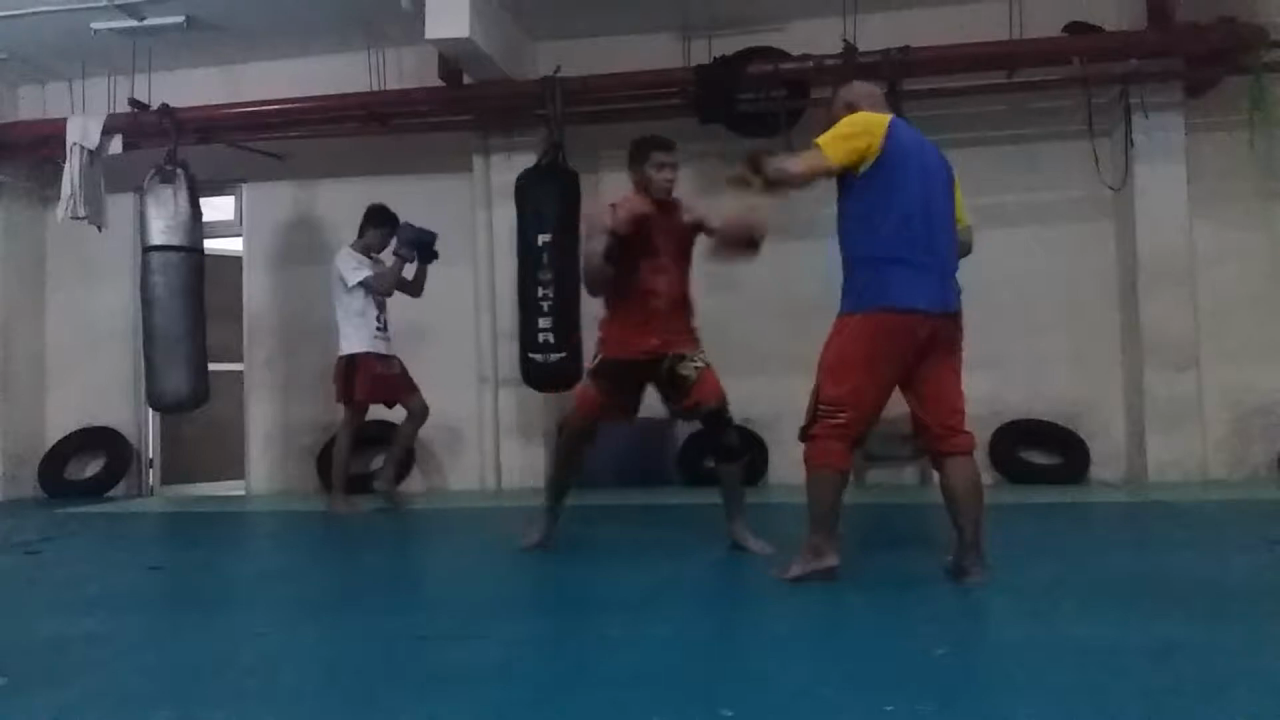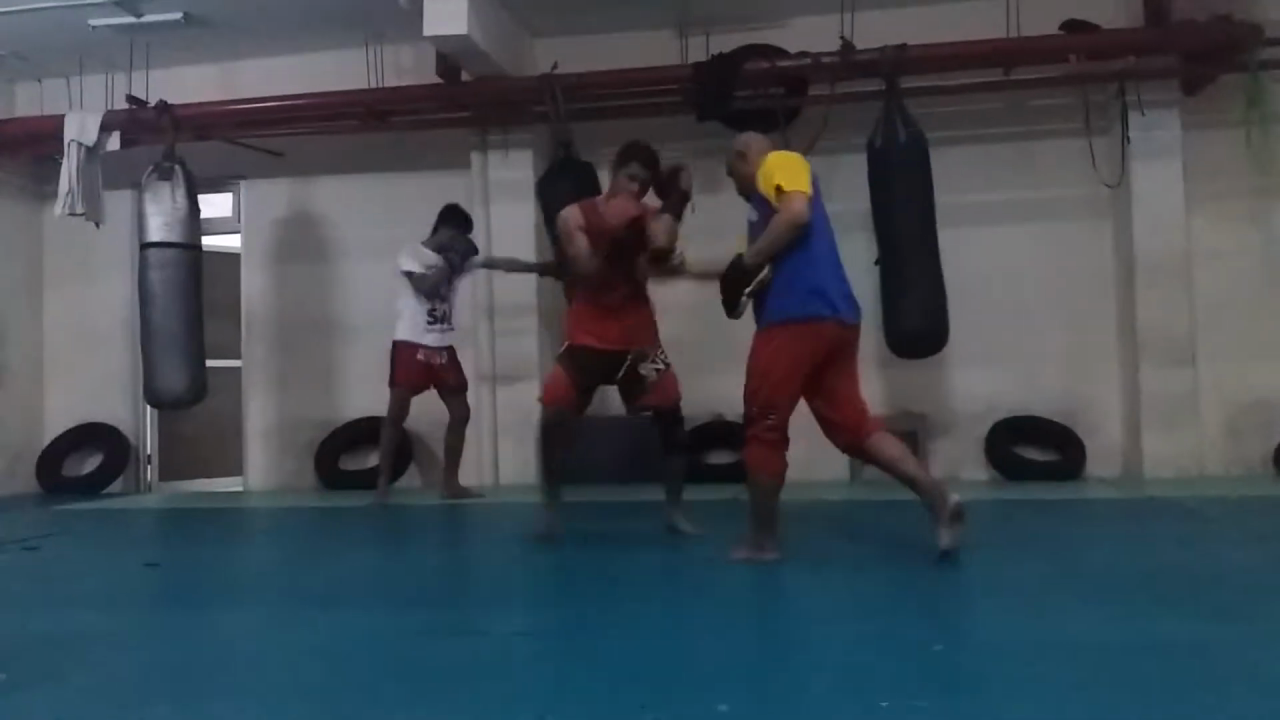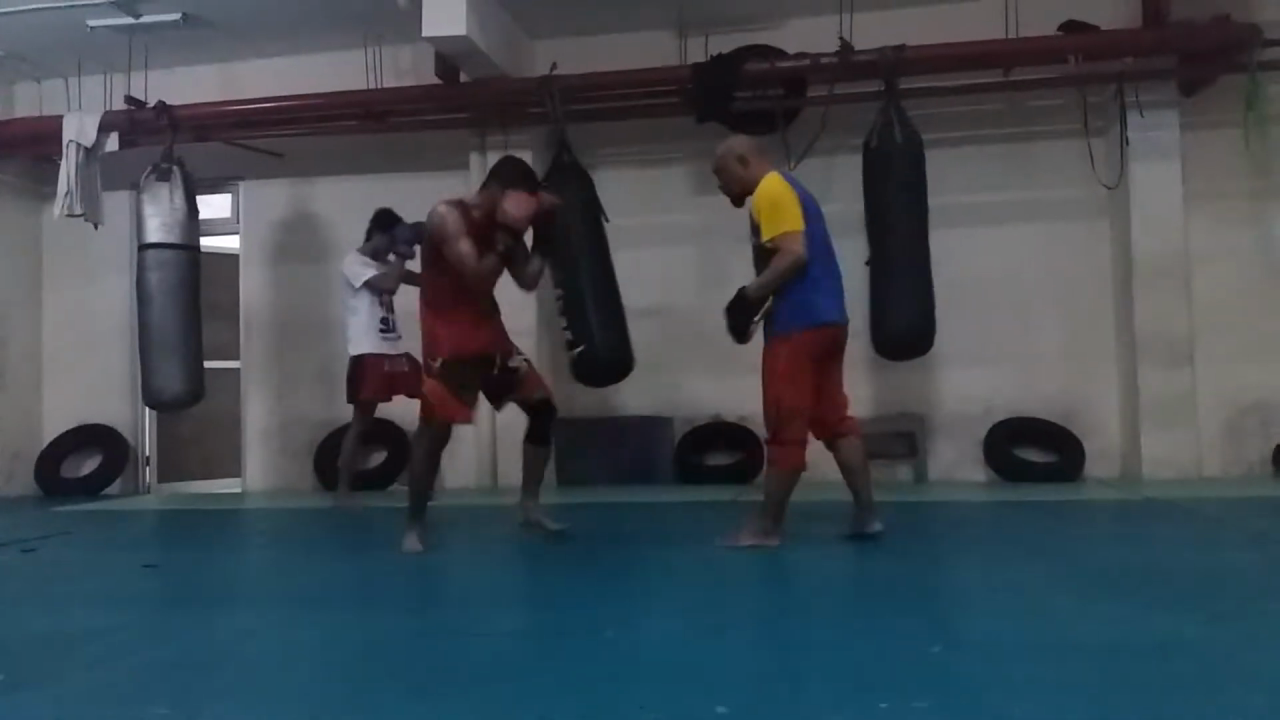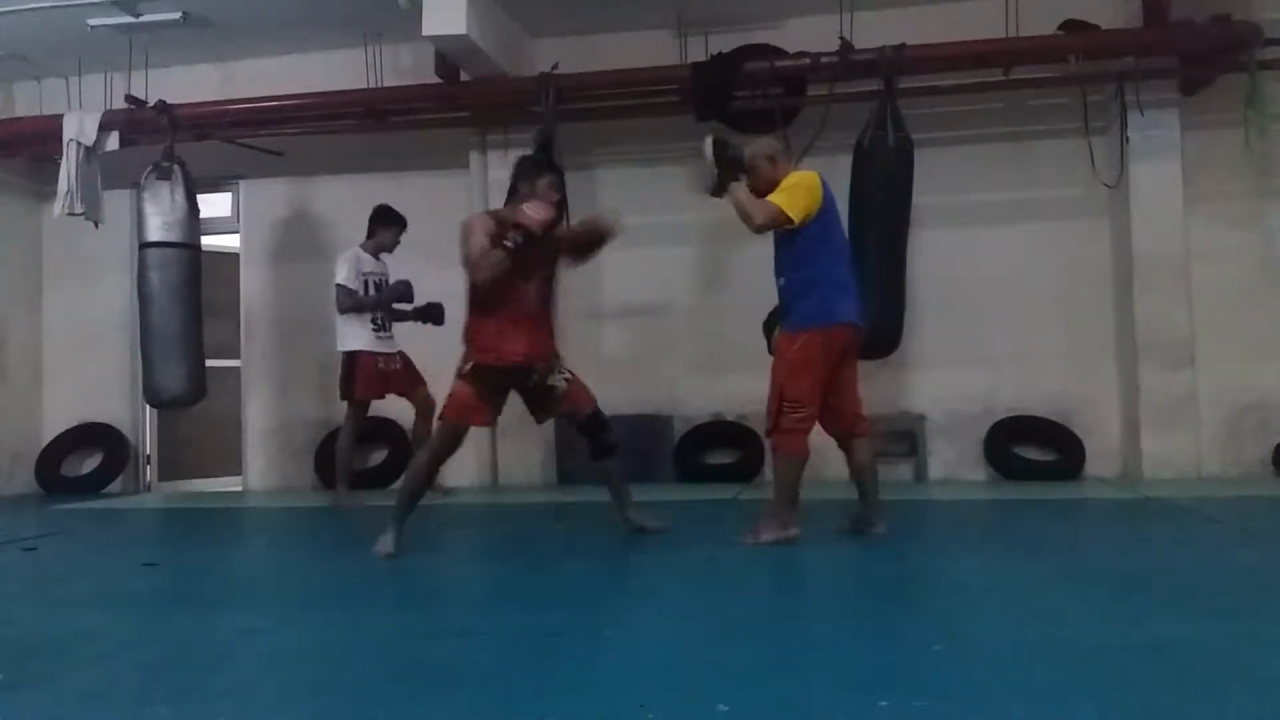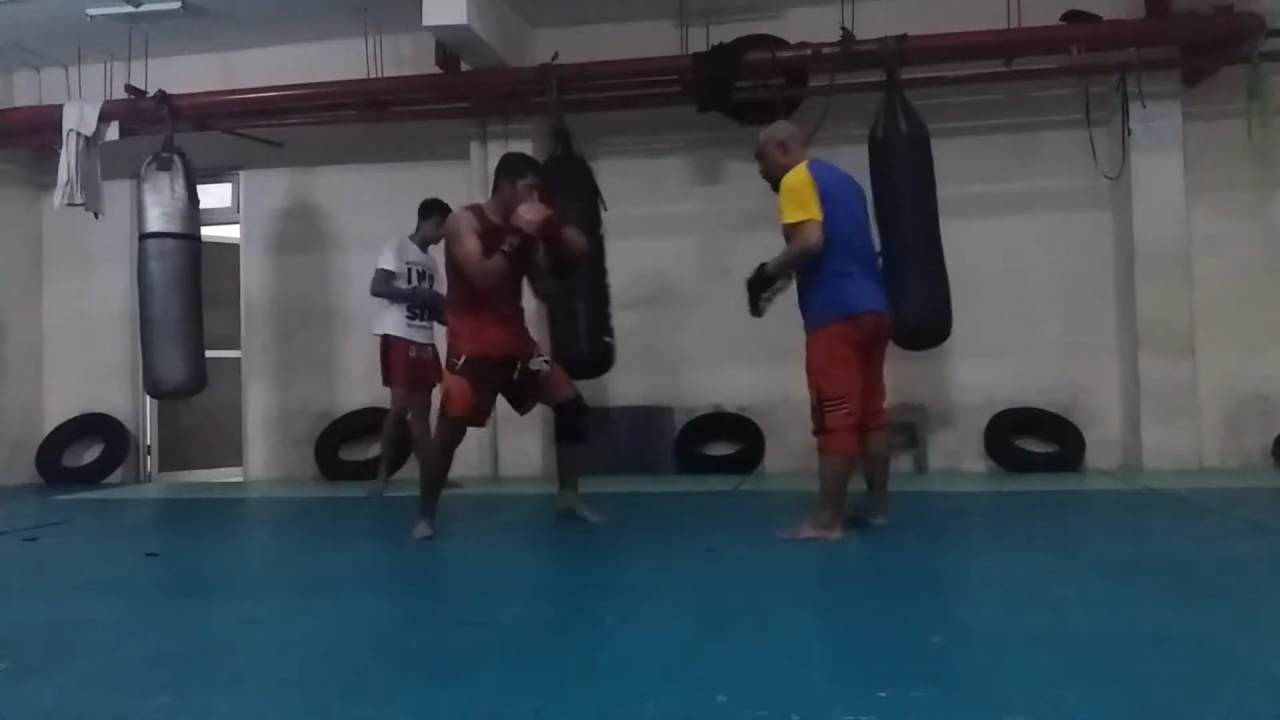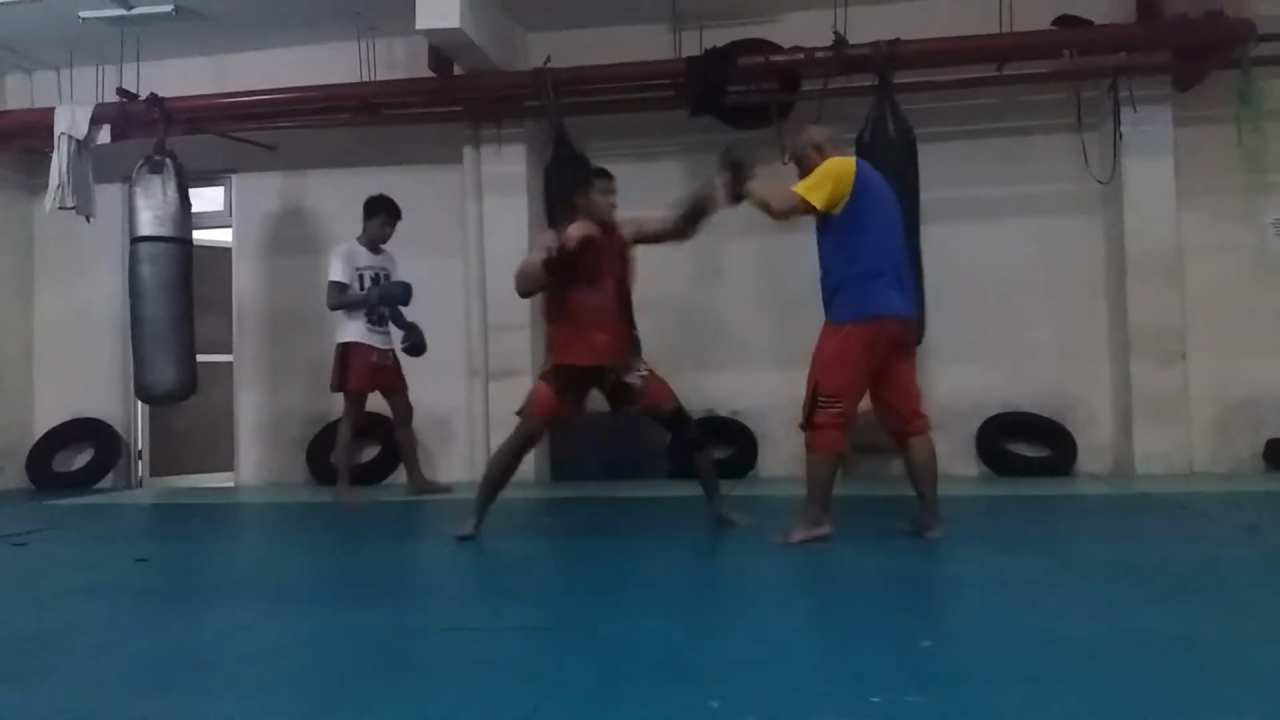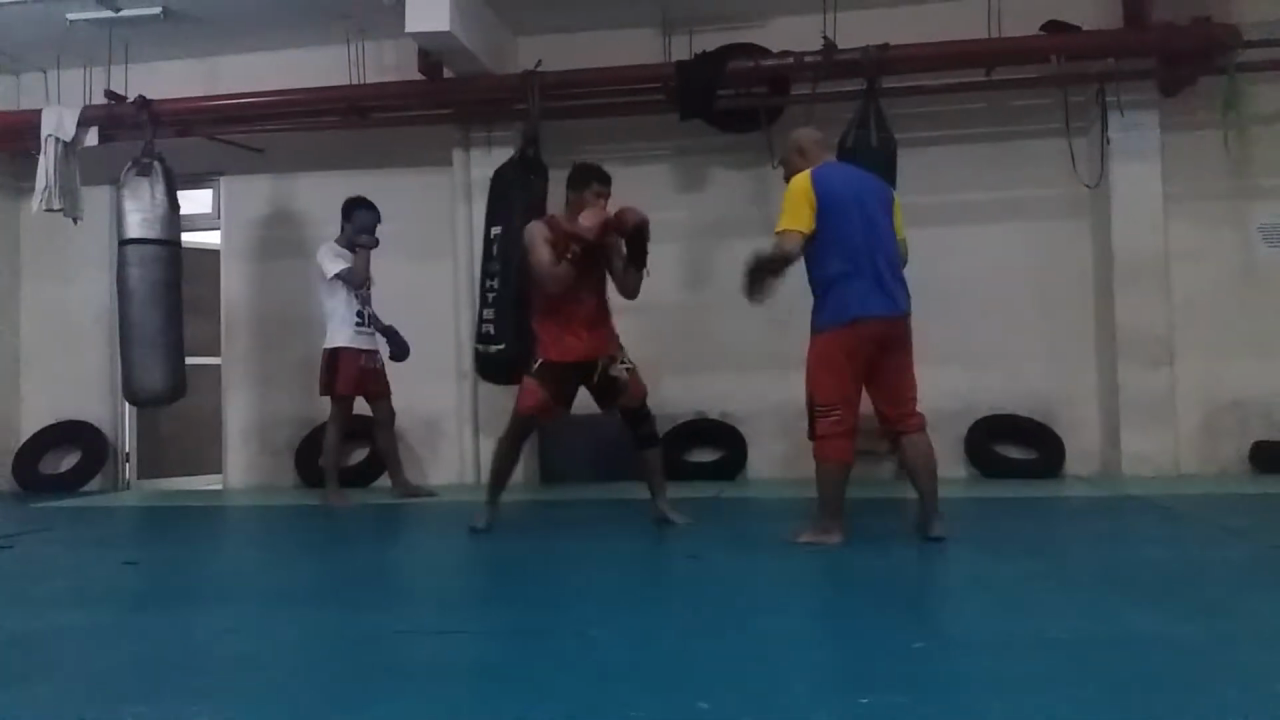
dt=0.7s
person 1, frame 1
left shoulder: (868, 128)
right shoulder: (935, 156)
left elbow: (797, 170)
right elbow: (963, 239)
left wrist: (760, 166)
left hip: (878, 306)
right hip: (941, 309)
left knee: (832, 428)
right knee: (949, 433)
left ankle: (821, 547)
right ankle: (970, 555)
person 1, frame 2
left shoulder: (779, 161)
right shoulder: (783, 175)
left elbow: (796, 214)
left wrist: (744, 263)
left hip: (793, 317)
right hip: (838, 318)
left knee: (764, 431)
right knee: (855, 425)
left ankle: (762, 540)
right ankle: (939, 498)
person 1, frame 3
left shoulder: (771, 191)
right shoulder: (792, 191)
left elbow: (794, 254)
left wrist: (750, 295)
right wrist: (760, 298)
left hip: (797, 324)
right hip: (828, 319)
left knee: (786, 429)
right knee: (835, 420)
left ankle: (766, 526)
right ankle: (867, 514)
person 1, frame 4
left shoulder: (804, 182)
right shoulder: (796, 192)
left elbow: (759, 219)
left wrist: (731, 180)
left hip: (814, 323)
right hip: (839, 321)
left knee: (788, 419)
right knee: (848, 420)
left ankle: (782, 517)
right ankle: (871, 513)
person 1, frame 5
left shoulder: (798, 180)
right shoulder: (841, 179)
left elbow: (808, 242)
left wrist: (767, 274)
right wrist: (784, 275)
left hip: (836, 312)
right hip: (872, 307)
left knee: (836, 417)
right knee: (869, 412)
left ankle: (828, 519)
right ankle: (876, 504)
person 1, frame 6
left shoulder: (840, 169)
right shoulder: (872, 181)
left elbow: (782, 206)
left wrist: (746, 179)
left hip: (859, 315)
right hip: (898, 313)
left knee: (825, 415)
right knee: (908, 418)
left ankle: (815, 517)
right ankle: (931, 516)
person 1, frame 7
left shoulder: (807, 183)
right shoulder: (877, 185)
left elbow: (789, 247)
right elbow: (900, 252)
left wrist: (763, 268)
left hip: (843, 318)
right hip: (894, 313)
left knee: (832, 423)
right knee: (904, 418)
left ankle: (828, 524)
right ankle: (931, 514)
person 2, frame 1
left shoulder: (685, 215)
right shoulder: (610, 218)
left elbow: (723, 228)
right elbow: (592, 283)
right wrist: (618, 239)
left hip: (675, 343)
right hip: (621, 345)
left knee: (721, 424)
right knee: (575, 430)
left ankle: (738, 526)
right ankle: (548, 520)
person 2, frame 2
left shoulder: (646, 218)
right shoulder: (574, 217)
left elbow: (662, 248)
right elbow: (586, 276)
left wrist: (675, 204)
right wrist: (613, 241)
left hip: (637, 336)
right hip: (588, 337)
left knee: (670, 418)
right knee: (553, 420)
left ankle: (674, 510)
right ankle: (551, 507)
person 2, frame 3
left shoulder: (502, 223)
right shoulder: (446, 216)
left elbow: (528, 280)
right elbow: (478, 277)
left wrist: (544, 231)
right wrist: (508, 235)
left hip: (492, 339)
right hip: (449, 345)
left knee: (544, 410)
right knee: (434, 434)
left ankle: (529, 505)
right ankle: (414, 526)
person 2, frame 4
left shoulder: (547, 228)
right shoulder: (482, 226)
right elbow: (482, 276)
left wrist: (594, 232)
right wrist: (519, 235)
left hip: (538, 355)
right hip: (488, 356)
left knee: (596, 425)
right knee: (444, 442)
left ankle: (627, 510)
right ankle: (394, 528)
person 2, frame 5
left shoulder: (523, 224)
right shoulder: (464, 222)
left elbow: (546, 291)
right elbow: (481, 278)
left wrist: (560, 251)
right wrist: (517, 239)
left hip: (516, 342)
right hip: (471, 347)
left knee: (572, 406)
right knee: (449, 431)
left ankle: (567, 494)
right ankle: (425, 516)
person 2, frame 6
left shoulder: (621, 233)
right shoulder: (552, 242)
left elbow: (679, 229)
right elbow: (524, 286)
left wrist: (696, 208)
right wrist: (561, 254)
left hip: (618, 356)
right hip: (568, 358)
left knee: (679, 420)
right knee: (525, 435)
left ankle: (717, 503)
right ankle: (478, 515)
person 2, frame 7
left shoulder: (603, 234)
right shoulder: (539, 231)
left elbow: (629, 290)
right elbow: (549, 284)
left wrist: (636, 244)
right wrist: (579, 245)
left hip: (601, 345)
right hip: (555, 349)
left knee: (640, 415)
right knee: (520, 427)
left ankle: (660, 503)
right ankle: (490, 506)
person 3, frame 1
left shoulder: (375, 264)
right shoulder: (346, 259)
left elbow: (415, 290)
right elbow: (384, 288)
left wrist: (422, 259)
right wrist: (403, 254)
left hip: (384, 354)
right hip: (358, 355)
left knee: (418, 409)
right knee: (352, 423)
left ankle: (385, 476)
right ankle: (338, 494)
person 3, frame 2
left shoulder: (455, 256)
right shoulder: (410, 254)
left elbow: (497, 265)
right elbow: (426, 288)
left wrist: (542, 267)
right wrist: (451, 263)
left hip: (442, 347)
right hip: (410, 345)
left knee: (460, 412)
right knee: (397, 413)
left ankle: (449, 482)
right ankle: (383, 480)
person 3, frame 3
left shoulder: (385, 264)
right shoulder: (353, 263)
left elbow: (422, 280)
right elbow: (389, 286)
right wrist: (401, 255)
left hip: (396, 352)
right hip: (369, 354)
right knee: (361, 422)
right ankle: (343, 489)
person 3, frame 4
left shoulder: (381, 265)
right shoulder: (350, 259)
right elbow: (343, 304)
left wrist: (417, 313)
right wrist: (384, 297)
left hip: (389, 350)
right hip: (361, 351)
left knee: (425, 402)
right knee: (355, 418)
right ankle: (342, 489)
person 3, frame 5
left shoulder: (431, 261)
right shoulder: (398, 248)
right elbow: (377, 287)
right wrist: (415, 295)
left hip: (425, 341)
right hip: (397, 337)
left knee: (422, 409)
right knee: (401, 405)
right ankle: (383, 470)
person 3, frame 6
left shoulder: (388, 259)
right shoulder: (345, 253)
right elbow: (333, 300)
left wrist: (406, 326)
right wrist: (372, 296)
left hip: (384, 347)
right hip: (357, 345)
left knee: (403, 411)
right knee: (352, 414)
left ankle: (415, 477)
right ankle: (343, 484)
person 3, frame 7
left shoulder: (358, 256)
right shoulder: (329, 253)
right elbow: (357, 281)
left wrist: (386, 330)
right wrist: (364, 246)
left hip: (369, 349)
right hip: (344, 348)
left knee: (385, 415)
right knee: (339, 416)
left ankle: (399, 481)
right ankle: (331, 487)
